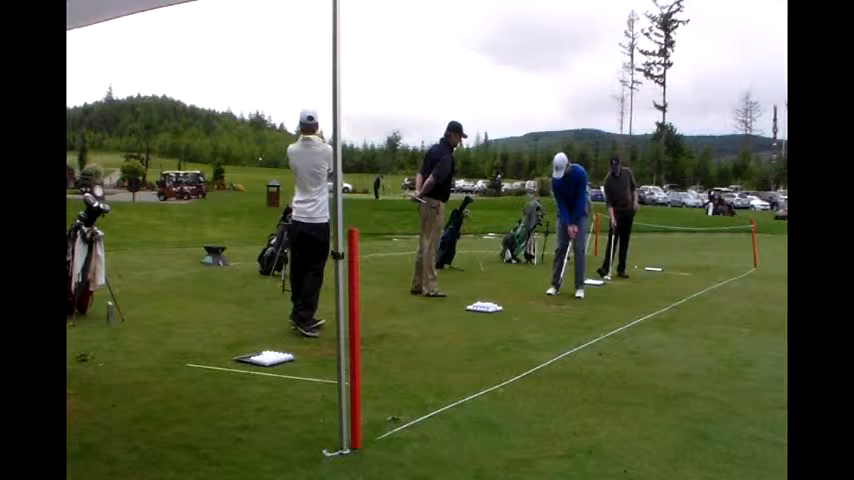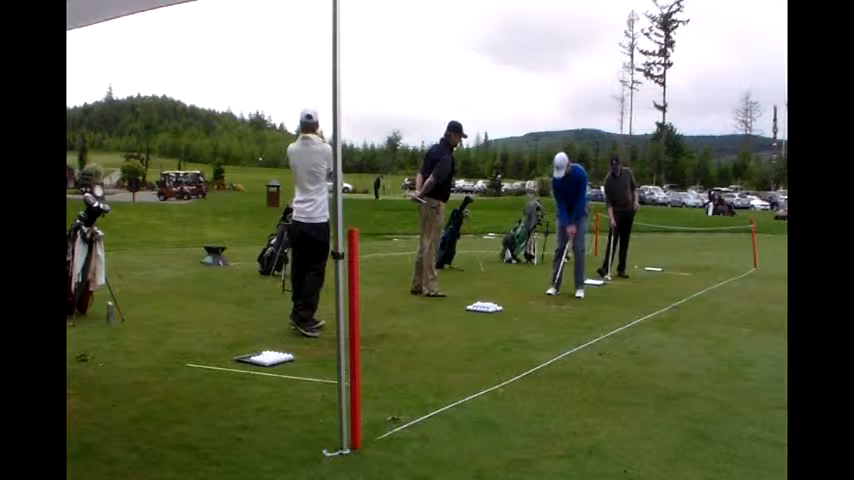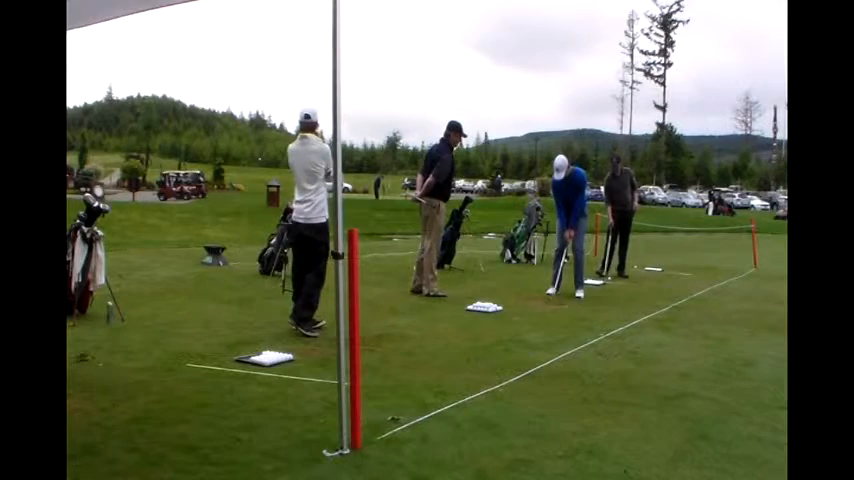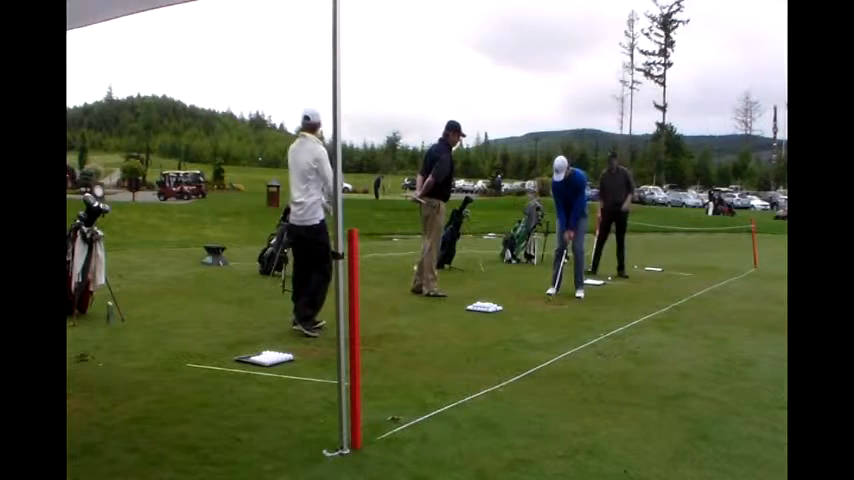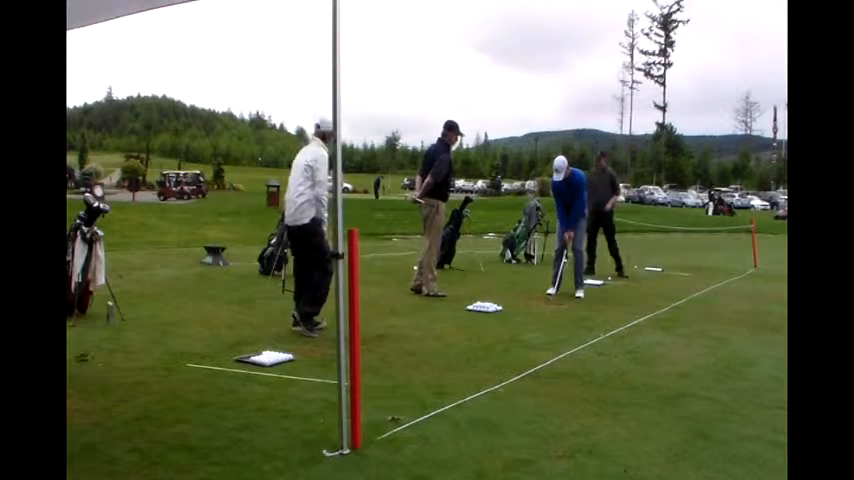
dt=0.3s
person 1, frame 1
left shoulder: (292, 150)
right shoulder: (326, 150)
left hip: (298, 218)
right hip: (318, 219)
left knee: (299, 267)
right knee: (314, 269)
left ankle: (301, 314)
right ankle: (303, 317)
person 1, frame 2
left shoulder: (292, 150)
right shoulder: (325, 149)
left hip: (298, 218)
right hip: (318, 219)
left knee: (299, 268)
right knee: (315, 269)
left ankle: (301, 314)
right ankle: (303, 317)
person 1, frame 3
left shoulder: (291, 149)
right shoulder: (322, 148)
right elbow: (330, 173)
left hip: (298, 217)
right hip: (316, 218)
left knee: (300, 268)
right knee: (316, 269)
left ankle: (301, 315)
right ankle: (303, 317)
person 1, frame 4
left shoulder: (293, 149)
right shoulder: (317, 150)
right elbow: (329, 184)
left wrist: (319, 199)
right wrist: (328, 204)
left hip: (295, 218)
right hip: (313, 218)
left knee: (301, 268)
right knee: (321, 269)
left ankle: (301, 315)
right ankle: (304, 316)
person 1, frame 5
left shoulder: (304, 151)
right shoulder: (320, 154)
right elbow: (320, 192)
right wrist: (324, 224)
left hip: (292, 218)
right hip: (306, 218)
left knee: (303, 267)
right knee: (323, 266)
left ankle: (302, 316)
right ankle: (305, 314)
person 2, frame 1
left shoulder: (435, 149)
right shoulder: (446, 155)
left elbow: (421, 172)
right elbow: (432, 179)
left wrist: (418, 191)
right wrist: (421, 194)
left hip: (426, 201)
right hip: (434, 202)
left knee: (424, 244)
right knee: (430, 245)
left ankle: (418, 284)
right ankle: (429, 287)
person 2, frame 2
left shoulder: (434, 149)
right shoulder: (446, 155)
left elbow: (421, 173)
right elbow: (433, 179)
left wrist: (418, 192)
right wrist: (421, 194)
left hip: (426, 201)
right hip: (434, 202)
left knee: (424, 244)
right knee: (431, 245)
left ankle: (418, 284)
right ankle: (430, 287)
person 2, frame 3
left shoulder: (435, 149)
right shoulder: (446, 154)
left elbow: (421, 173)
right elbow: (433, 179)
left wrist: (418, 192)
right wrist: (422, 194)
left hip: (427, 201)
right hip: (435, 202)
left knee: (425, 244)
right knee: (432, 245)
left ankle: (418, 284)
right ankle: (430, 287)
person 2, frame 4
left shoulder: (434, 149)
right shoulder: (445, 154)
left elbow: (421, 173)
right elbow: (432, 179)
left wrist: (418, 192)
right wrist: (421, 194)
left hip: (427, 201)
right hip: (435, 202)
left knee: (427, 244)
right knee: (432, 245)
left ankle: (418, 283)
right ankle: (430, 287)
person 2, frame 5
left shoulder: (432, 149)
right shoulder: (443, 154)
left elbow: (420, 174)
right elbow: (431, 179)
left wrist: (417, 192)
right wrist: (421, 195)
left hip: (427, 202)
right hip: (434, 202)
left knee: (428, 243)
right knee: (432, 245)
left ankle: (419, 282)
right ankle: (429, 287)
person 3, frame 1
left shoulder: (580, 173)
right shoulder: (556, 179)
left elbow: (581, 199)
right elbow: (561, 203)
left wrist: (575, 223)
right wrist: (568, 224)
left hip: (580, 213)
right hip: (564, 213)
left knee: (579, 248)
right knee: (560, 248)
left ankle: (579, 286)
right ankle: (555, 284)
person 3, frame 2
left shoulder: (580, 173)
right shoulder: (556, 178)
left elbow: (581, 199)
right elbow: (560, 203)
left wrist: (574, 223)
right wrist: (567, 224)
left hip: (579, 213)
right hip: (564, 214)
left knee: (578, 248)
right knee: (560, 248)
left ankle: (579, 286)
right ankle: (555, 285)
person 3, frame 3
left shoulder: (580, 176)
right shoulder: (556, 181)
left elbow: (579, 203)
right elbow: (559, 205)
left wrist: (572, 227)
right wrist: (565, 228)
left hip: (579, 215)
right hip: (563, 215)
left knee: (578, 248)
right knee: (560, 248)
left ankle: (579, 286)
right ankle: (555, 284)
person 3, frame 4
left shoulder: (580, 177)
right shoulder: (555, 181)
left elbow: (578, 204)
right elbow: (559, 206)
left wrist: (571, 228)
right wrist: (565, 229)
left hip: (579, 215)
right hip: (563, 214)
left knee: (578, 249)
right knee: (560, 248)
left ankle: (579, 286)
right ankle: (555, 285)
person 3, frame 5
left shoulder: (579, 178)
right shoulder: (555, 182)
left elbow: (578, 204)
right elbow: (559, 206)
left wrist: (571, 228)
right wrist: (565, 229)
left hip: (579, 215)
right hip: (563, 215)
left knee: (577, 249)
right knee: (560, 248)
left ankle: (579, 287)
right ankle: (555, 284)
person 4, frame 1
left shoulder: (627, 172)
right shoulder: (608, 180)
left elbow: (634, 187)
right elbow: (608, 201)
left wrist: (635, 201)
right wrist: (612, 218)
left hip: (629, 211)
right hip: (617, 212)
left knee: (625, 241)
right knee: (612, 240)
left ankle: (621, 269)
right ankle: (606, 268)
person 4, frame 2
left shoulder: (628, 172)
right shoulder: (608, 180)
left elbow: (634, 187)
right elbow: (608, 201)
left wrist: (636, 201)
right wrist: (611, 218)
left hip: (629, 211)
right hip: (617, 212)
left knee: (625, 241)
right knee: (612, 240)
left ankle: (621, 269)
right ankle: (606, 268)
person 4, frame 3
left shoulder: (628, 173)
right shoulder: (609, 179)
left elbow: (635, 188)
right elbow: (608, 200)
left wrist: (635, 201)
right wrist: (610, 217)
left hip: (628, 211)
right hip: (615, 212)
left knee: (624, 241)
right knee: (611, 241)
left ankle: (621, 269)
right ankle: (604, 268)
person 4, frame 4
left shoulder: (625, 173)
right shoulder: (604, 175)
left elbow: (631, 190)
right elbow: (601, 195)
left wrist: (627, 202)
right wrist: (599, 211)
left hip: (621, 211)
right hip: (607, 210)
left knee: (620, 240)
right knee: (600, 239)
left ankle: (621, 269)
right ankle: (594, 267)
person 4, frame 5
left shoulder: (610, 174)
right shoulder: (591, 174)
left elbow: (617, 192)
left wrist: (610, 203)
right wrist: (587, 208)
left hip: (605, 211)
right hip: (593, 211)
left knee: (611, 240)
right knee: (590, 240)
left ankle: (620, 269)
right ankle: (590, 267)
